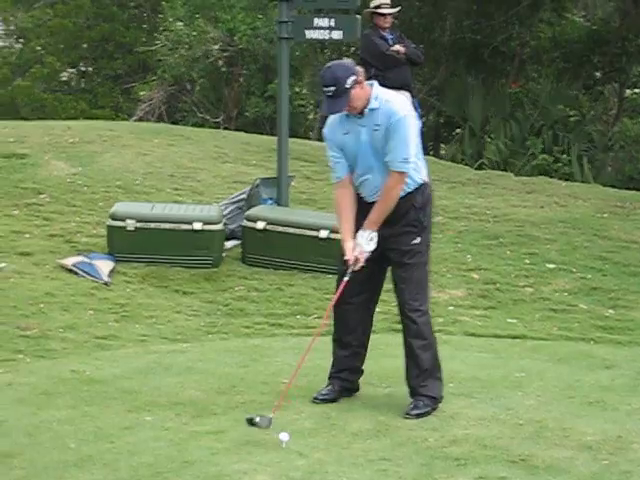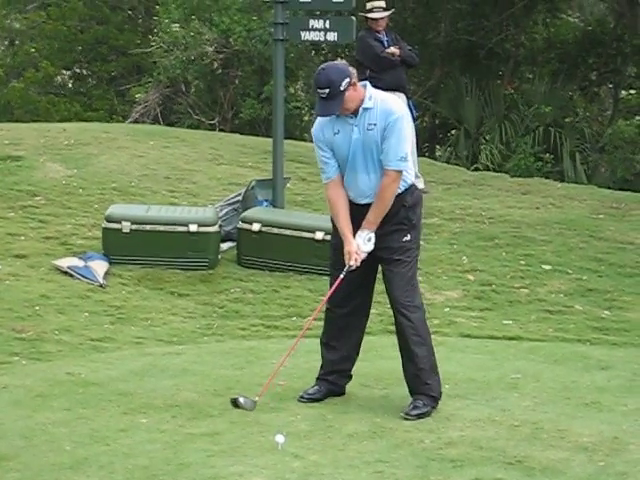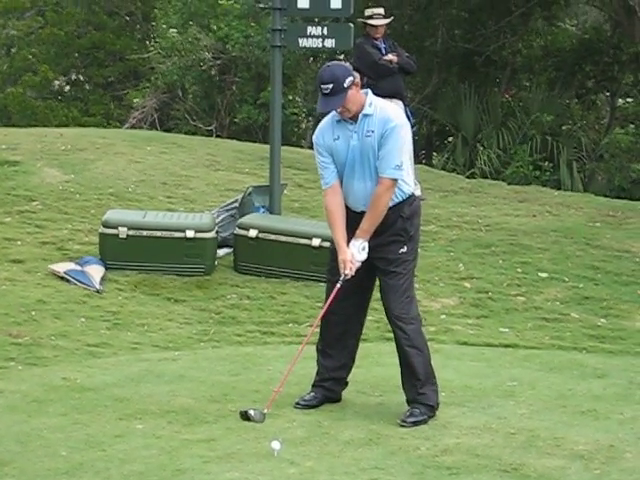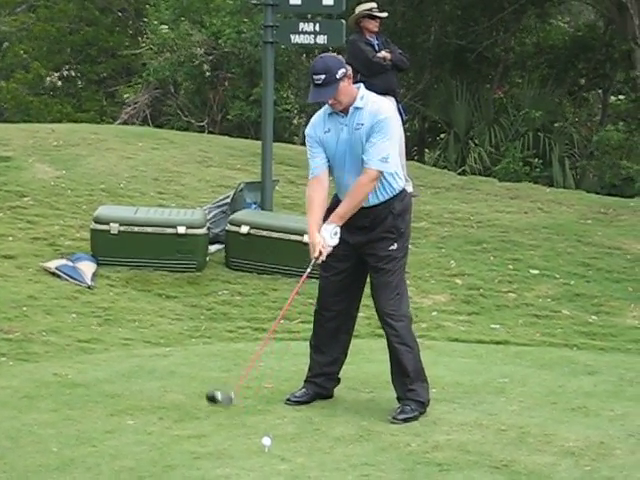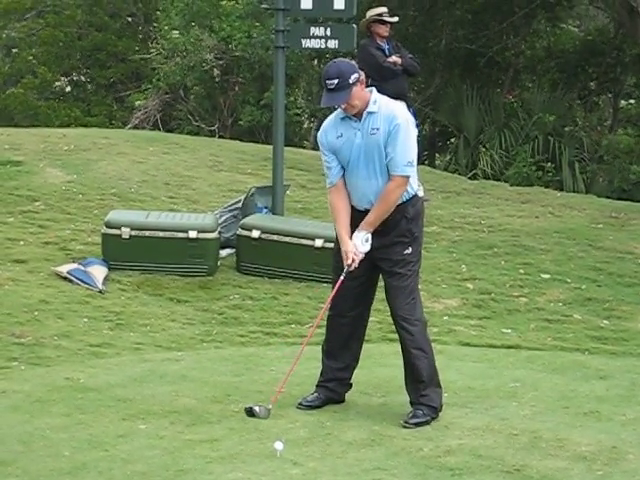
dt=1s
person 1, frame 1
left shoulder: (397, 111)
right shoulder: (334, 126)
left elbow: (397, 177)
right elbow: (344, 184)
left wrist: (369, 230)
right wrist: (348, 238)
left hip: (406, 207)
right hip: (365, 206)
left knee: (412, 302)
right knee: (351, 296)
left ankle: (426, 389)
right ankle: (344, 376)
person 1, frame 2
left shoulder: (391, 111)
right shoulder: (323, 126)
left elbow: (392, 176)
right elbow: (334, 184)
left wrist: (368, 231)
right wrist: (348, 239)
left hip: (396, 209)
right hip: (352, 211)
left knee: (405, 300)
right knee: (342, 301)
left ankle: (425, 389)
right ankle: (332, 377)
person 1, frame 3
left shoulder: (391, 120)
right shoulder: (324, 132)
left elbow: (386, 186)
right elbow: (333, 191)
left wrist: (361, 240)
right wrist: (342, 247)
left hip: (395, 219)
right hip: (353, 218)
left knee: (401, 309)
right knee: (338, 308)
left ankle: (423, 397)
right ankle: (328, 384)
person 1, frame 4
left shoulder: (382, 113)
right shoulder: (318, 125)
left elbow: (370, 177)
right elbow: (318, 181)
left wrist: (332, 223)
right wrist: (314, 230)
left hip: (386, 215)
right hip: (345, 217)
left knee: (391, 306)
right knee: (331, 303)
left ankle: (413, 394)
right ankle: (321, 381)
person 1, frame 5
left shoulder: (395, 116)
right shoulder: (329, 130)
left elbow: (399, 181)
right elbow: (337, 188)
left wrist: (364, 232)
right wrist: (345, 240)
left hip: (399, 219)
right hip: (357, 218)
left knee: (406, 310)
right knee: (344, 308)
left ankle: (426, 399)
right ankle: (332, 385)
person 2, frame 1
left shoulder: (398, 36)
right shoulder: (369, 36)
left elbow: (419, 57)
right elbow: (386, 57)
left wrist: (404, 51)
right wrist: (408, 55)
left hip: (404, 92)
person 2, frame 2
left shoulder: (393, 36)
right shoulder: (364, 37)
left elbow: (414, 59)
right elbow: (381, 60)
left wrist: (399, 53)
right wrist: (400, 58)
left hip: (399, 94)
left ankle: (414, 177)
person 2, frame 3
left shoulder: (390, 43)
right shoulder: (362, 45)
left elbow: (412, 66)
right elbow: (378, 67)
left wrist: (396, 60)
right wrist: (398, 66)
left hip: (398, 101)
person 2, frame 4
left shoulder: (383, 40)
right shoulder: (355, 42)
left elbow: (405, 62)
right elbow: (373, 65)
left wrist: (389, 57)
right wrist: (390, 61)
left hip: (390, 98)
left knee: (397, 142)
left ankle: (403, 184)
person 2, frame 5
left shoulder: (393, 44)
right shoulder: (366, 46)
left elbow: (415, 67)
right elbow: (383, 69)
left wrist: (400, 61)
right wrist: (403, 66)
